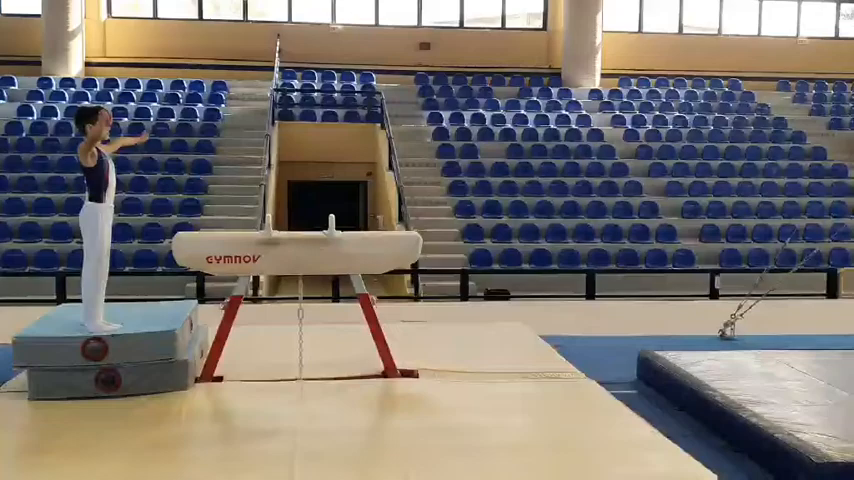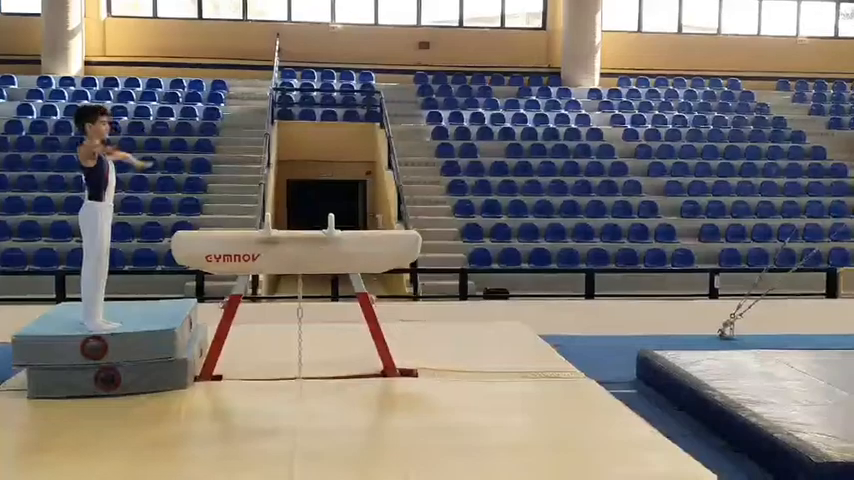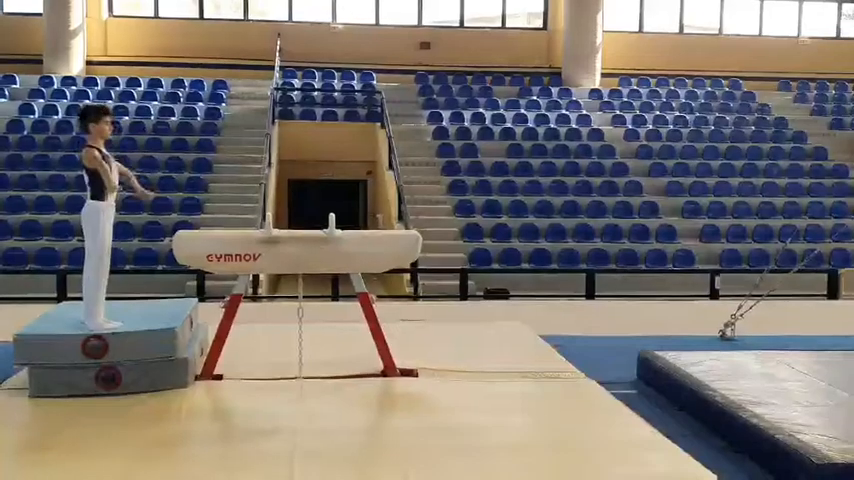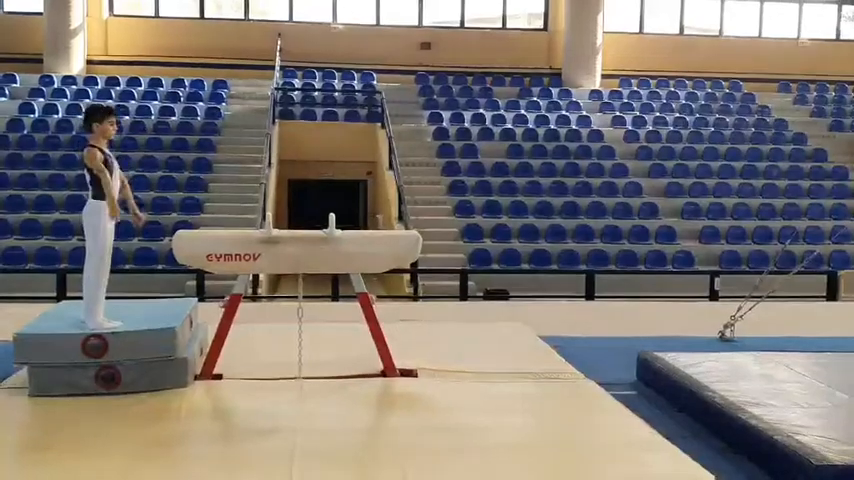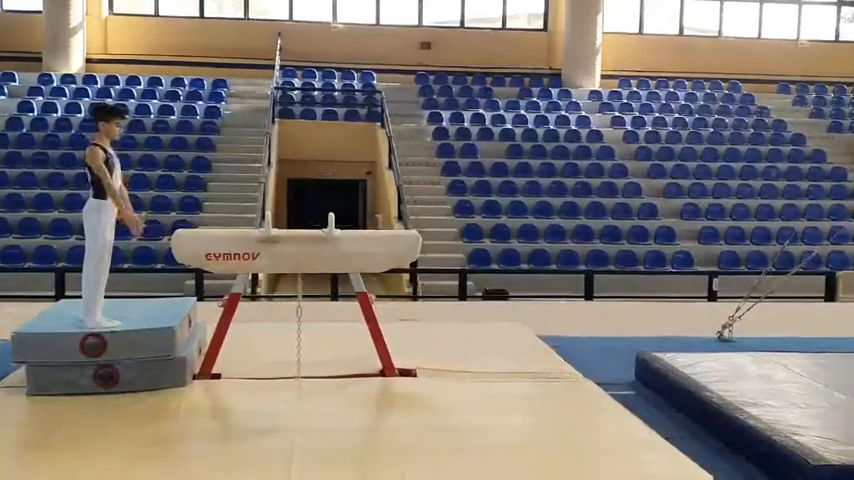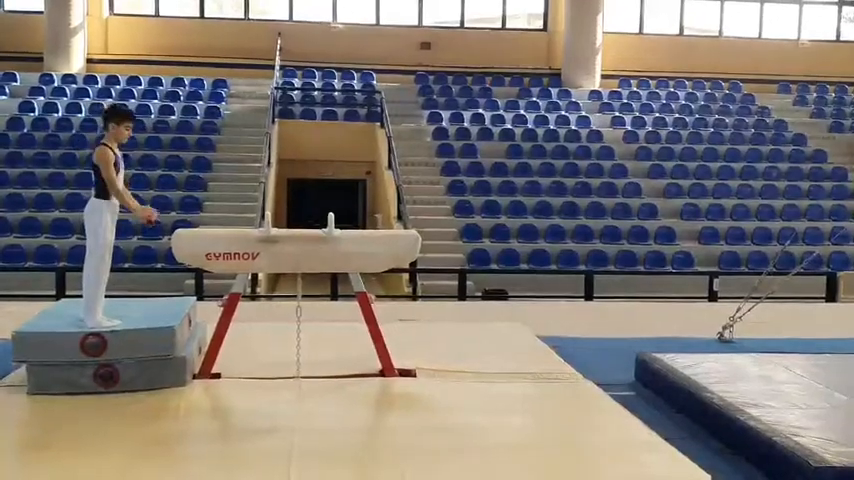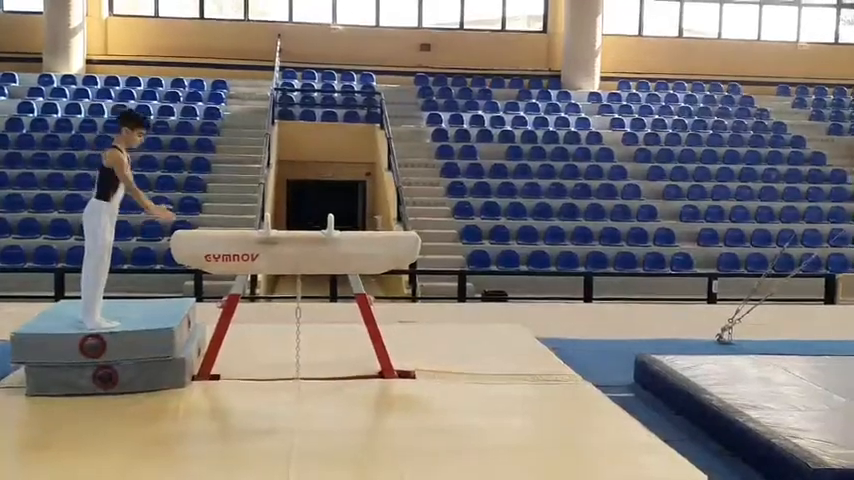
dt=0.2s
person 1, frame 1
left shoulder: (102, 149)
right shoulder: (87, 150)
left elbow: (119, 142)
right elbow: (92, 139)
left wrist: (138, 139)
right wrist: (103, 125)
left hip: (103, 212)
right hip: (95, 212)
left knee: (98, 265)
right knee: (95, 265)
left ankle: (93, 317)
right ankle: (93, 320)
person 1, frame 2
left shoulder: (100, 149)
right shoulder: (86, 151)
left elbow: (119, 155)
right elbow: (94, 149)
left wrist: (137, 162)
right wrist: (105, 151)
left hip: (103, 210)
right hip: (95, 211)
left knee: (97, 264)
right knee: (95, 264)
left ankle: (92, 316)
right ankle: (93, 319)
person 1, frame 3
left shoulder: (102, 151)
right shoulder: (90, 152)
left elbow: (122, 170)
right elbow: (102, 167)
left wrist: (138, 188)
right wrist: (110, 182)
left hip: (104, 210)
right hip: (97, 210)
left knee: (98, 264)
right knee: (97, 264)
left ankle: (93, 315)
right ankle: (94, 318)
person 1, frame 4
left shoulder: (105, 151)
right shoulder: (92, 152)
left elbow: (121, 180)
right elbow: (104, 179)
left wrist: (133, 207)
right wrist: (113, 205)
left hip: (106, 211)
right hip: (99, 210)
left knee: (99, 264)
right knee: (97, 263)
left ankle: (93, 314)
right ankle: (94, 318)
person 1, frame 5
left shoulder: (109, 151)
right shoulder: (95, 151)
left elbow: (119, 185)
right elbow: (108, 185)
left wrist: (130, 214)
right wrist: (125, 214)
left hip: (108, 210)
right hip: (99, 210)
left knee: (100, 263)
right knee: (97, 262)
left ankle: (92, 314)
right ankle: (92, 317)
person 1, frame 6
left shoulder: (115, 152)
right shoulder: (104, 151)
left elbow: (119, 187)
right elbow: (114, 187)
left wrist: (139, 209)
right wrist: (137, 211)
left hip: (108, 210)
right hip: (100, 210)
left knee: (100, 263)
right knee: (98, 262)
left ankle: (92, 313)
right ankle: (93, 316)
person 1, frame 7
left shoulder: (122, 155)
right shoulder: (115, 155)
left elbow: (130, 188)
right elbow: (131, 188)
left wrist: (153, 206)
right wrist: (154, 212)
left hip: (106, 213)
right hip: (100, 212)
left knee: (99, 265)
right knee: (96, 264)
left ankle: (91, 314)
right ankle: (91, 317)
